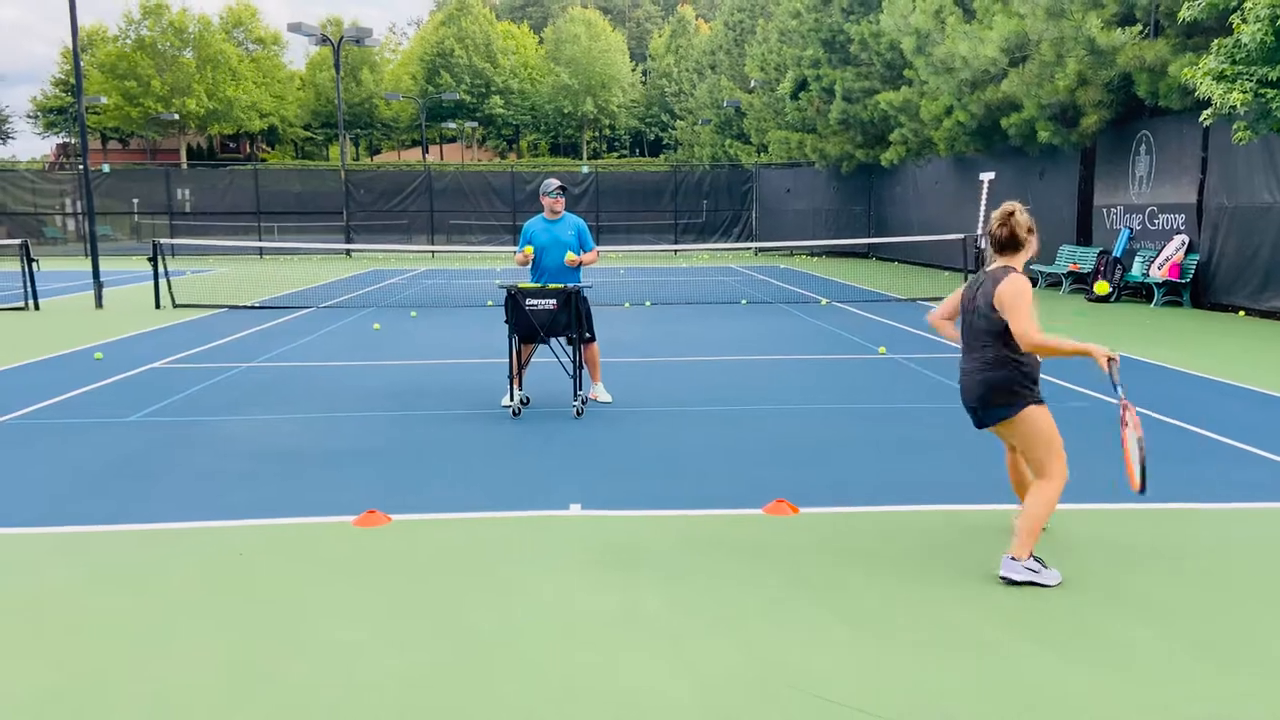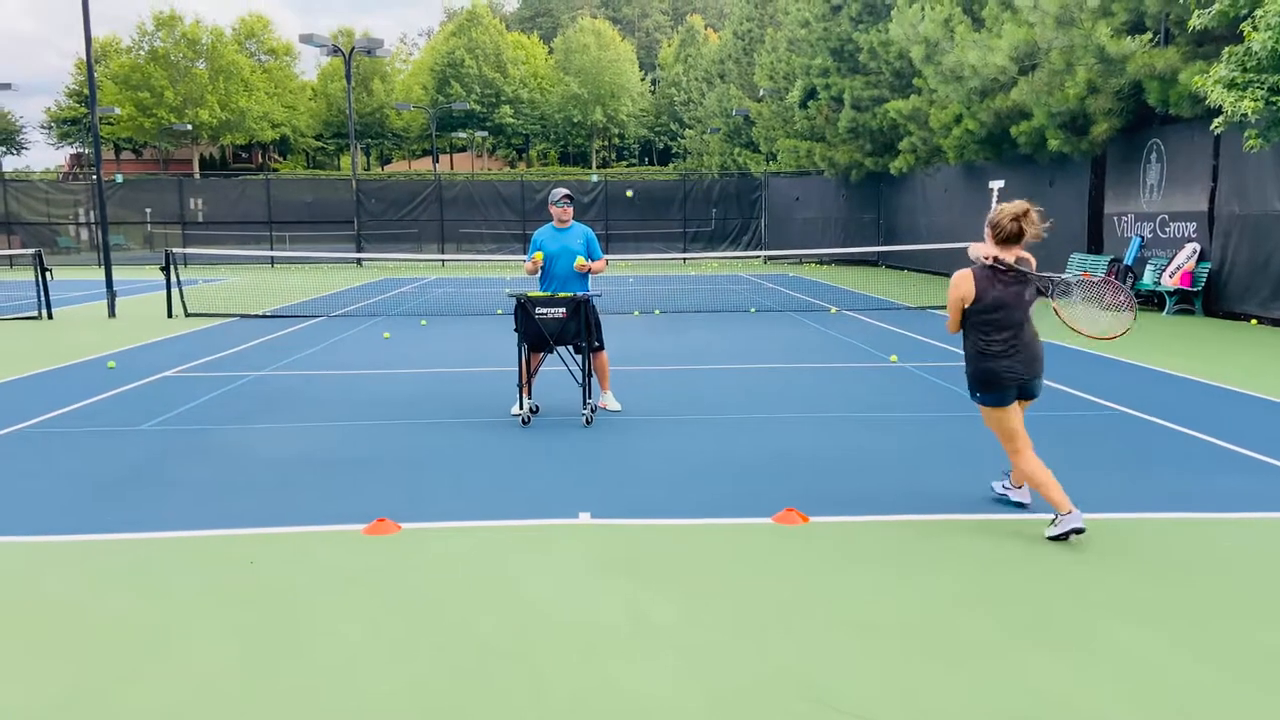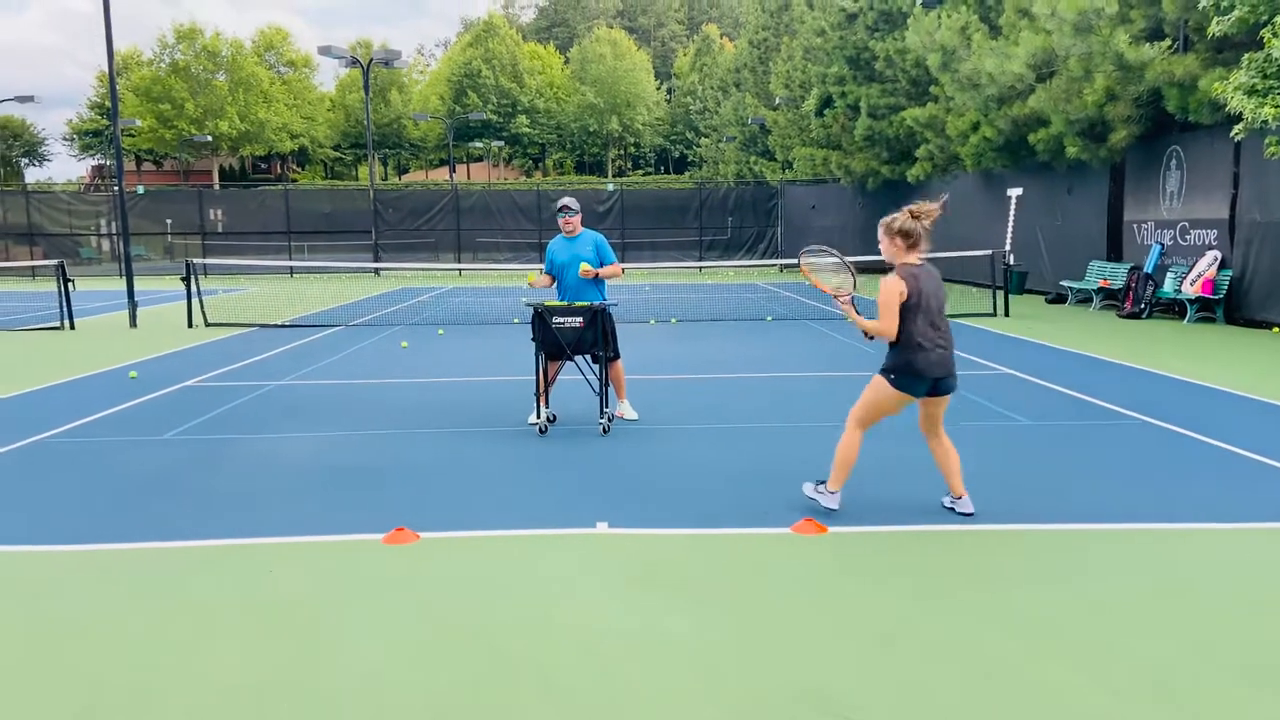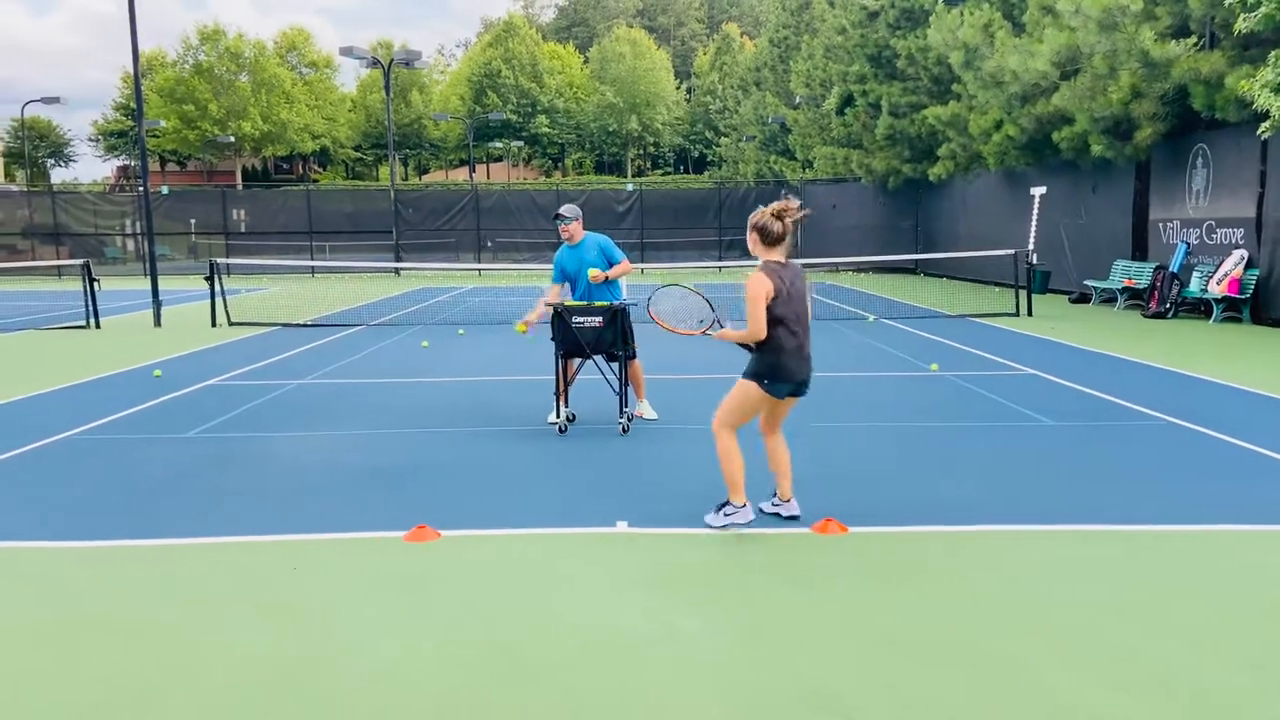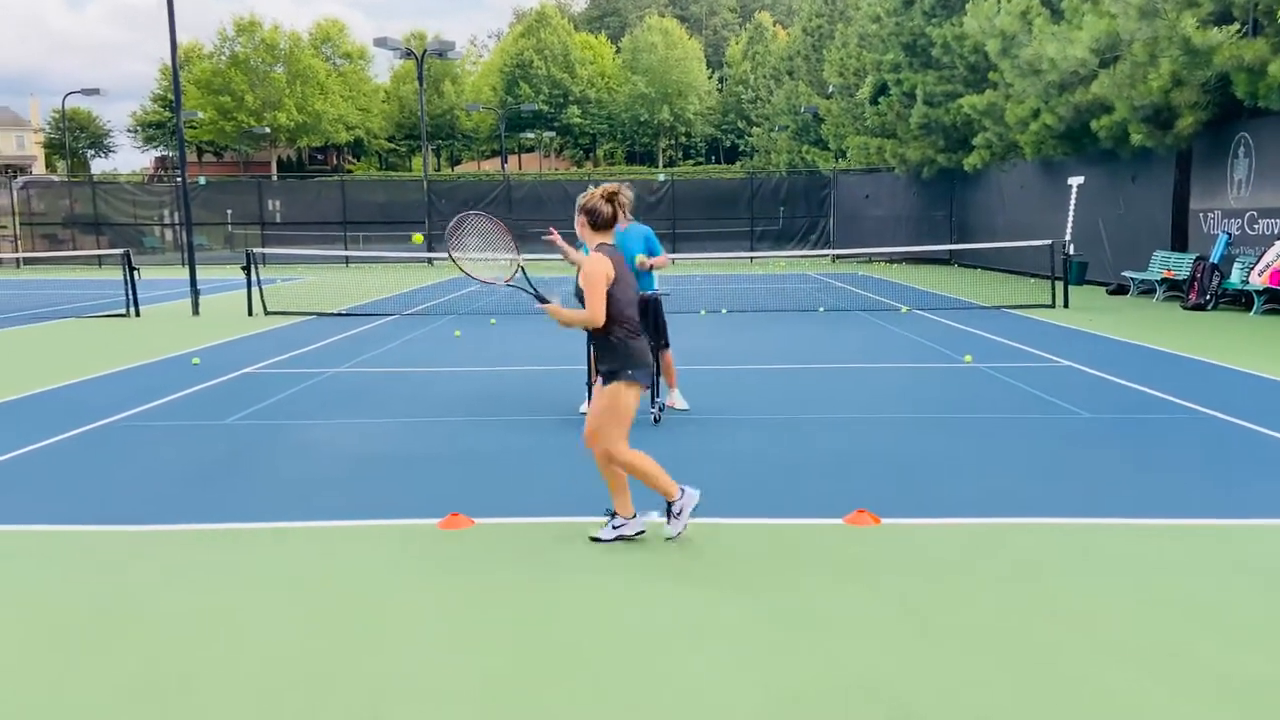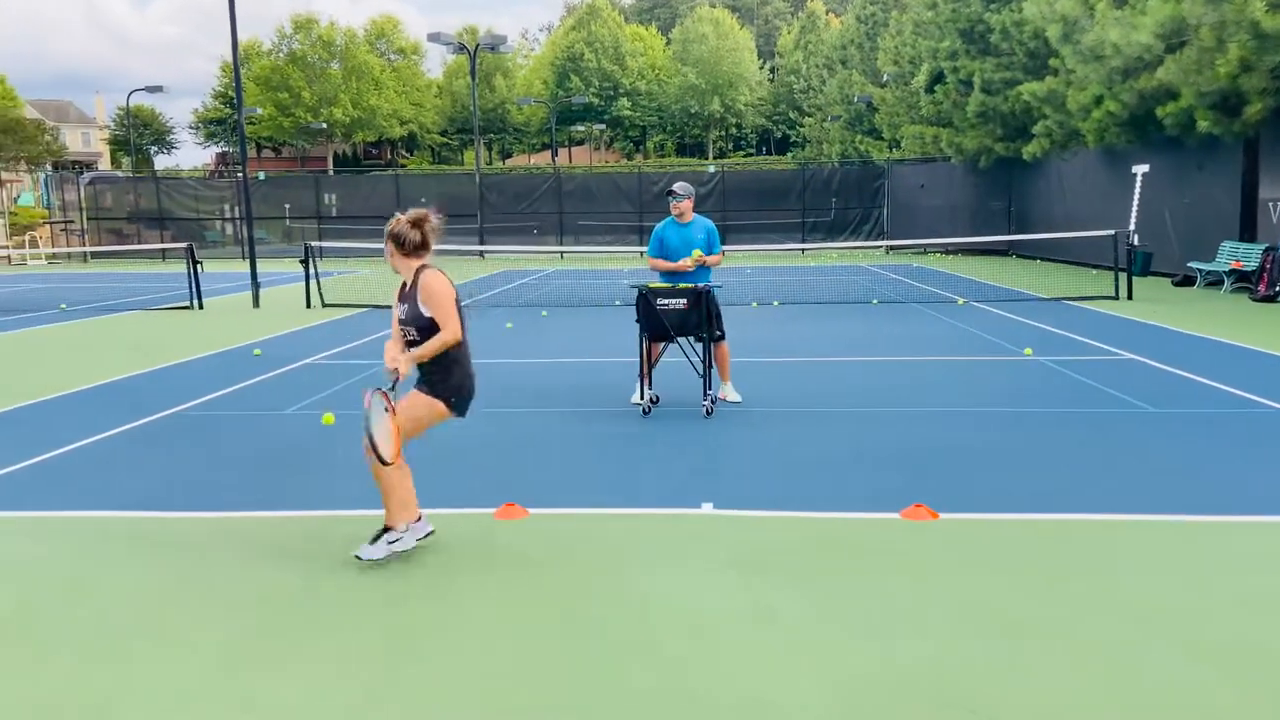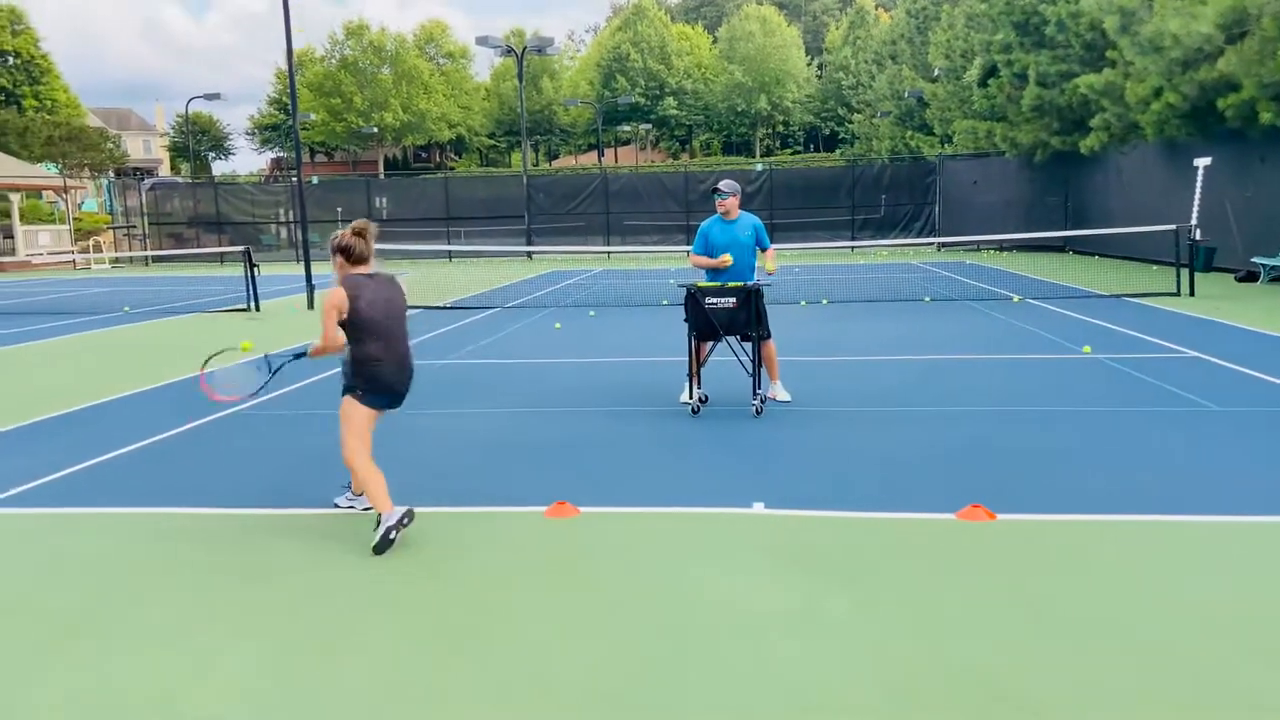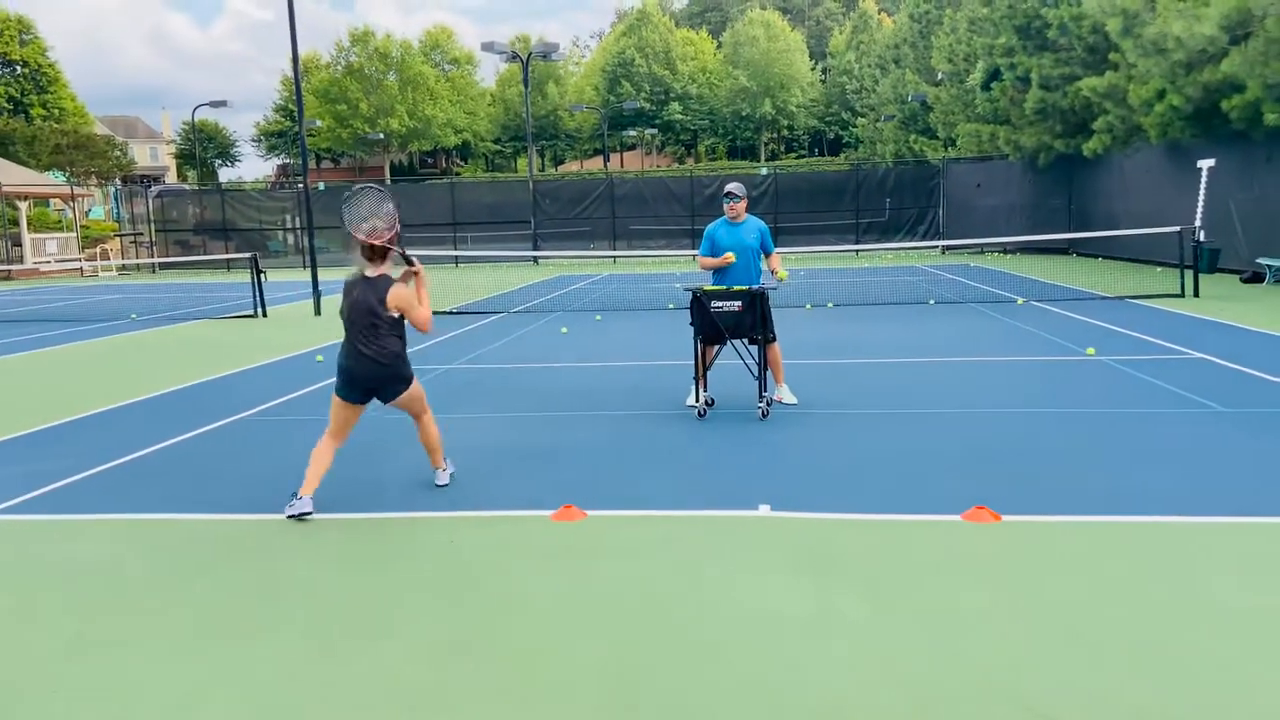
dt=0.5s
person 1, frame 1
left shoulder: (975, 282)
right shoulder: (1015, 282)
left elbow: (936, 318)
right elbow: (1030, 342)
right wrist: (1086, 349)
left hip: (976, 389)
right hip: (1007, 389)
left knee: (1016, 444)
right knee: (1054, 474)
left ankle: (1030, 519)
right ankle: (1019, 560)
person 1, frame 2
left shoulder: (965, 279)
right shoulder: (1027, 267)
left elbow: (952, 325)
right elbow: (995, 271)
right wrist: (982, 254)
left hip: (991, 374)
right hip: (1028, 366)
left knee: (1019, 452)
right knee: (1011, 430)
left ankle: (1066, 512)
right ankle: (1017, 485)
person 1, frame 3
left shoulder: (893, 281)
right shoulder: (932, 273)
left elbow: (888, 331)
left wrist: (854, 316)
left hip: (908, 366)
right hip: (943, 365)
left knee: (855, 424)
right knee: (934, 432)
left ankle: (831, 491)
right ankle: (960, 497)
person 1, frame 4
left shoulder: (758, 280)
right shoulder: (795, 272)
left elbow: (758, 332)
left wrist: (731, 335)
left hip: (772, 367)
right hip: (799, 367)
left knee: (722, 427)
right knee: (769, 429)
left ankle: (738, 504)
right ankle: (785, 501)
person 1, frame 5
left shoulder: (594, 260)
right shoulder: (613, 257)
left elbow: (596, 318)
left wrist: (560, 312)
right wrist: (571, 317)
left hip: (624, 362)
right hip: (617, 362)
left knee: (611, 448)
right knee: (595, 436)
left ankle: (677, 496)
right ankle: (625, 517)
person 1, frame 6
left shoulder: (431, 280)
right shoulder: (402, 292)
left elbow: (453, 333)
right elbow: (396, 340)
left wrist: (409, 357)
right wrist: (394, 360)
left hip: (447, 383)
right hip: (432, 381)
left ankle: (398, 529)
right ankle: (413, 520)
person 1, frame 7
left shoulder: (337, 293)
right shoulder: (392, 283)
left elbow: (330, 344)
left wrist: (315, 349)
left hip: (370, 378)
right hip: (398, 375)
left knee: (354, 453)
right knee: (349, 421)
left ankle: (390, 513)
right ankle: (359, 493)
person 1, frame 8
left shoulder: (350, 284)
right shoulder: (396, 289)
right elbow: (423, 324)
right wrist: (418, 281)
left hip: (352, 373)
right hip: (393, 374)
left knee: (332, 439)
right knee: (422, 413)
left ankle: (304, 499)
right ankle: (440, 470)
person 2, frame 1
left shoulder: (577, 223)
right shoulder: (531, 226)
left elbow: (593, 254)
right elbow: (519, 257)
left wrist: (579, 261)
right wrist: (524, 258)
left knee: (588, 341)
right knee: (525, 342)
left ankle: (597, 387)
person 2, frame 2
left shoulder: (585, 232)
right shoulder: (540, 235)
left elbow: (601, 264)
right elbow: (529, 268)
left wrist: (589, 267)
right wrist: (533, 265)
left knee: (597, 349)
right knee: (533, 350)
left ankle: (606, 395)
right ankle: (524, 398)
person 2, frame 3
left shoulder: (596, 239)
right shoulder: (553, 246)
left elbow: (616, 269)
right elbow: (549, 277)
left wrist: (596, 273)
right wrist: (538, 282)
left knee: (612, 358)
right knee: (551, 359)
left ankle: (622, 404)
right ankle: (541, 407)
person 2, frame 4
left shoulder: (600, 242)
right shoulder: (561, 256)
left elbow: (626, 265)
right elbow: (555, 290)
left wrist: (606, 275)
right wrist: (535, 313)
left knee: (630, 358)
right knee: (566, 357)
left ankle: (641, 403)
right ankle: (560, 406)
person 2, frame 5
left shoulder: (643, 232)
left elbow: (663, 259)
right elbow: (580, 260)
left wrist: (649, 263)
right wrist: (562, 246)
left hip: (647, 301)
left knee: (662, 347)
left ankle: (673, 394)
person 2, frame 6
left shoulder: (707, 226)
right shoulder: (661, 229)
left elbow: (718, 257)
right elbow: (652, 262)
left wrist: (704, 260)
right wrist: (676, 266)
left knee: (718, 339)
right knee: (654, 339)
left ankle: (726, 386)
right ankle: (643, 386)
person 2, frame 7
left shoulder: (753, 223)
right shoulder: (707, 226)
left elbow: (767, 248)
right elbow: (694, 258)
left wrist: (769, 263)
right wrist: (715, 263)
left knee: (764, 338)
right knee: (701, 339)
left ankle: (775, 385)
right ankle: (693, 386)
person 2, frame 8
left shoulder: (759, 226)
right shoulder: (713, 229)
left elbow: (770, 254)
right elbow: (702, 262)
left wrist: (776, 268)
right wrist: (719, 262)
left knee: (770, 341)
right knee: (708, 343)
left ankle: (781, 388)
right ankle: (699, 389)
